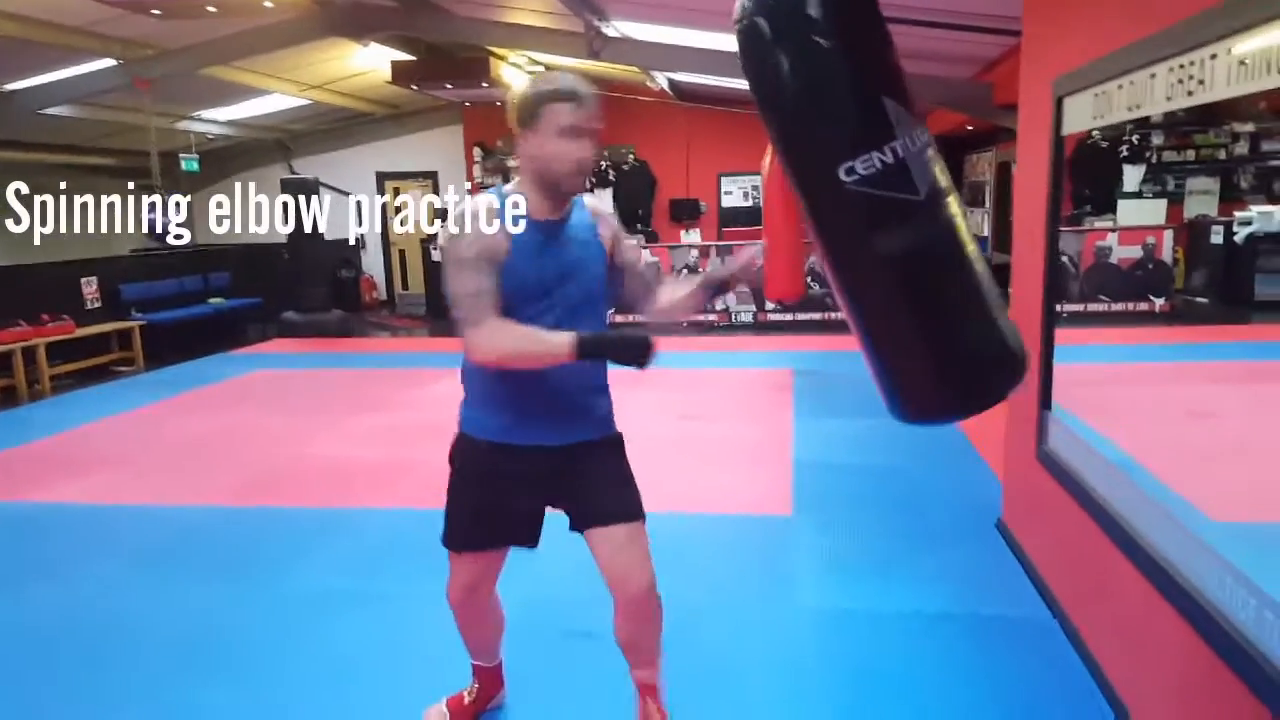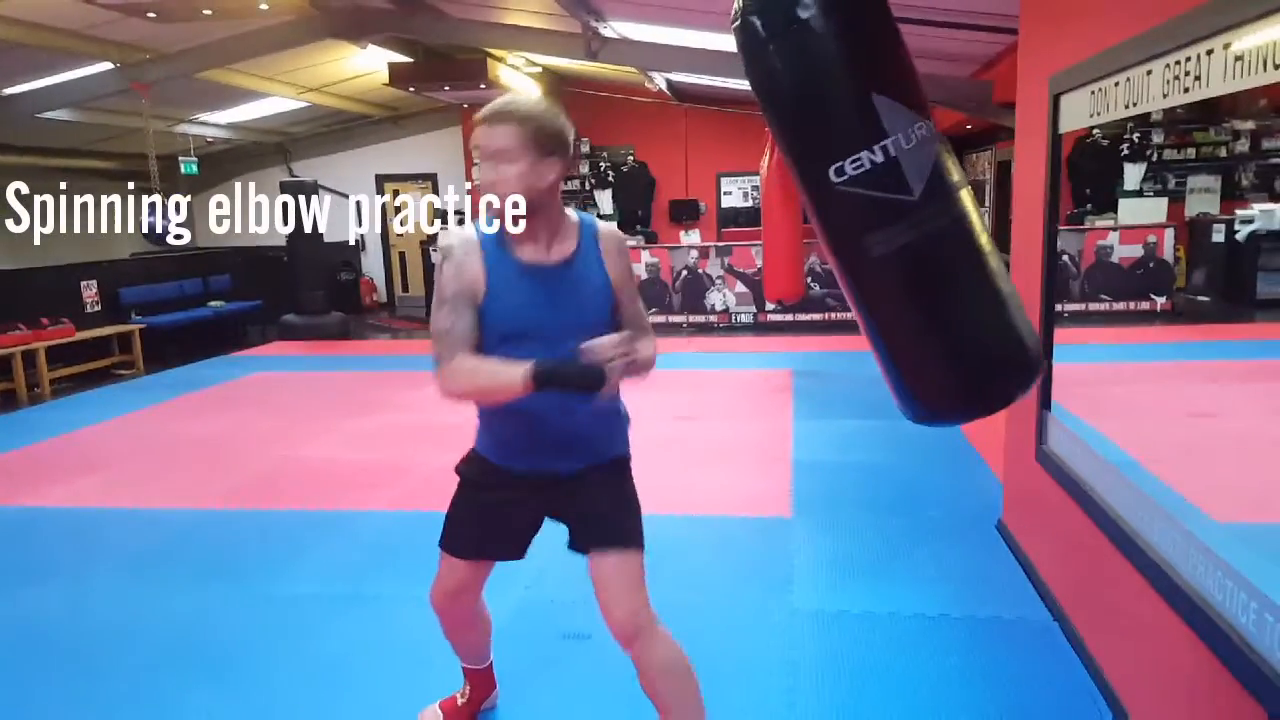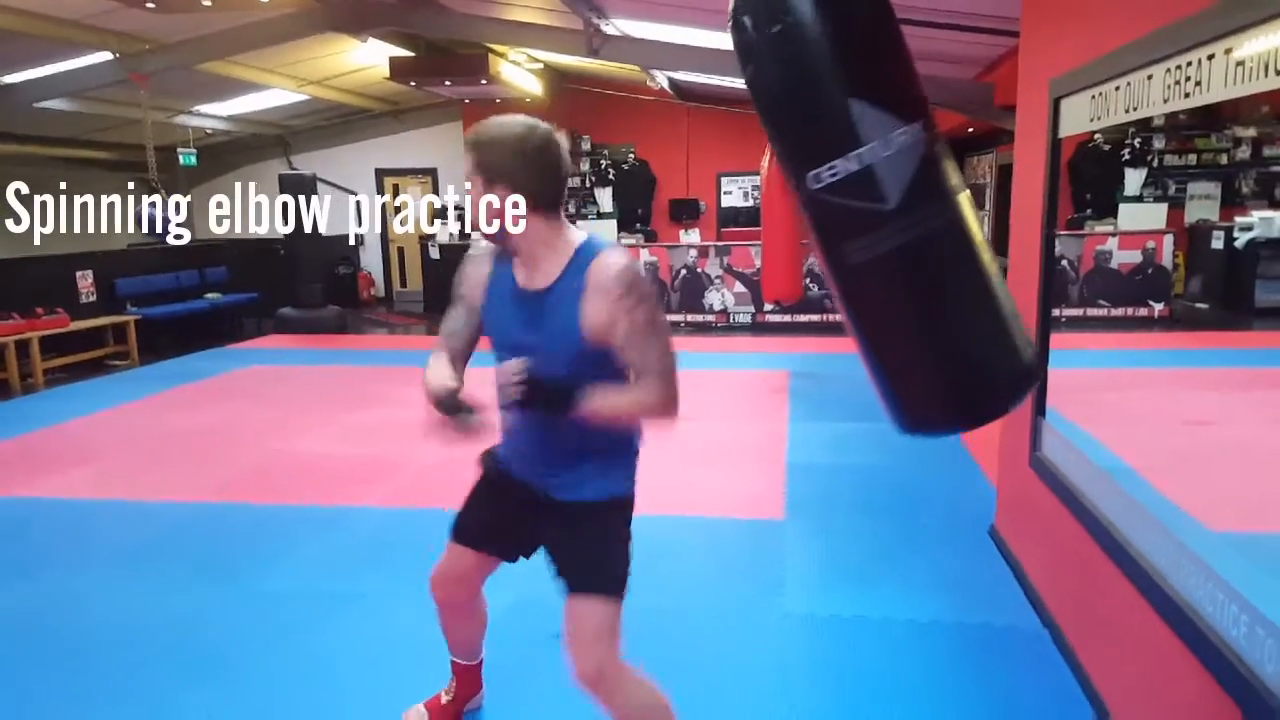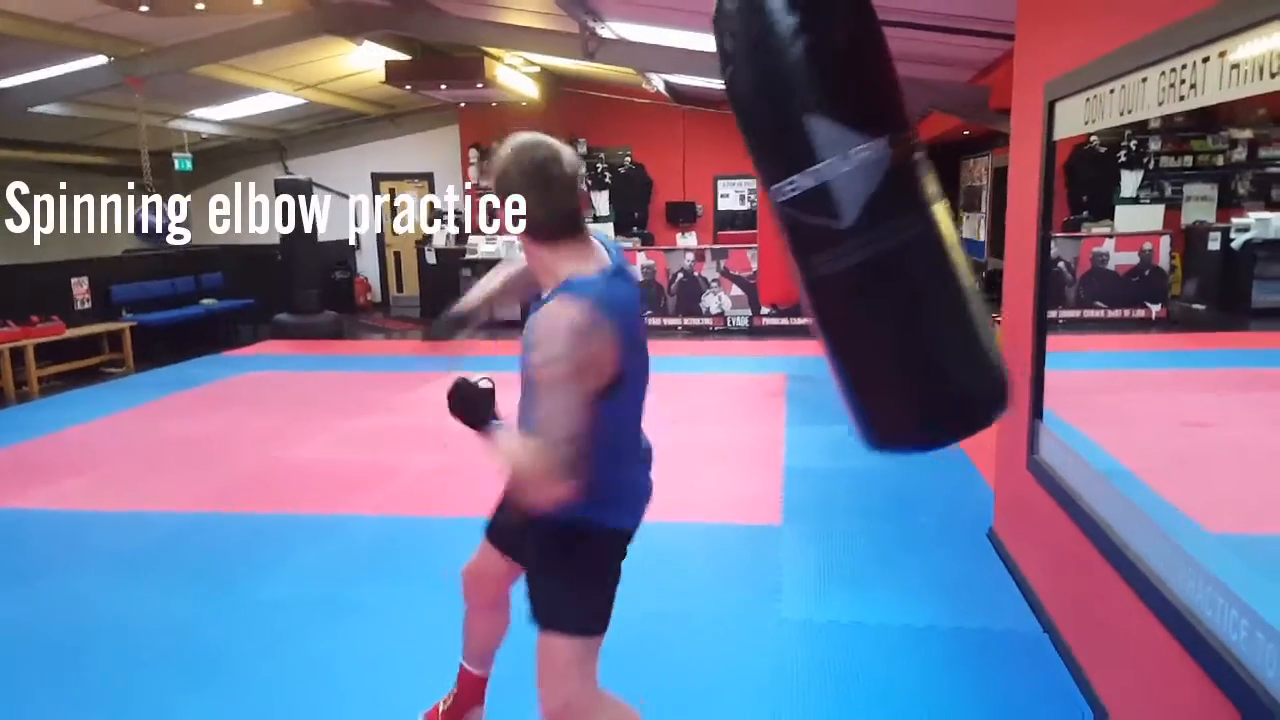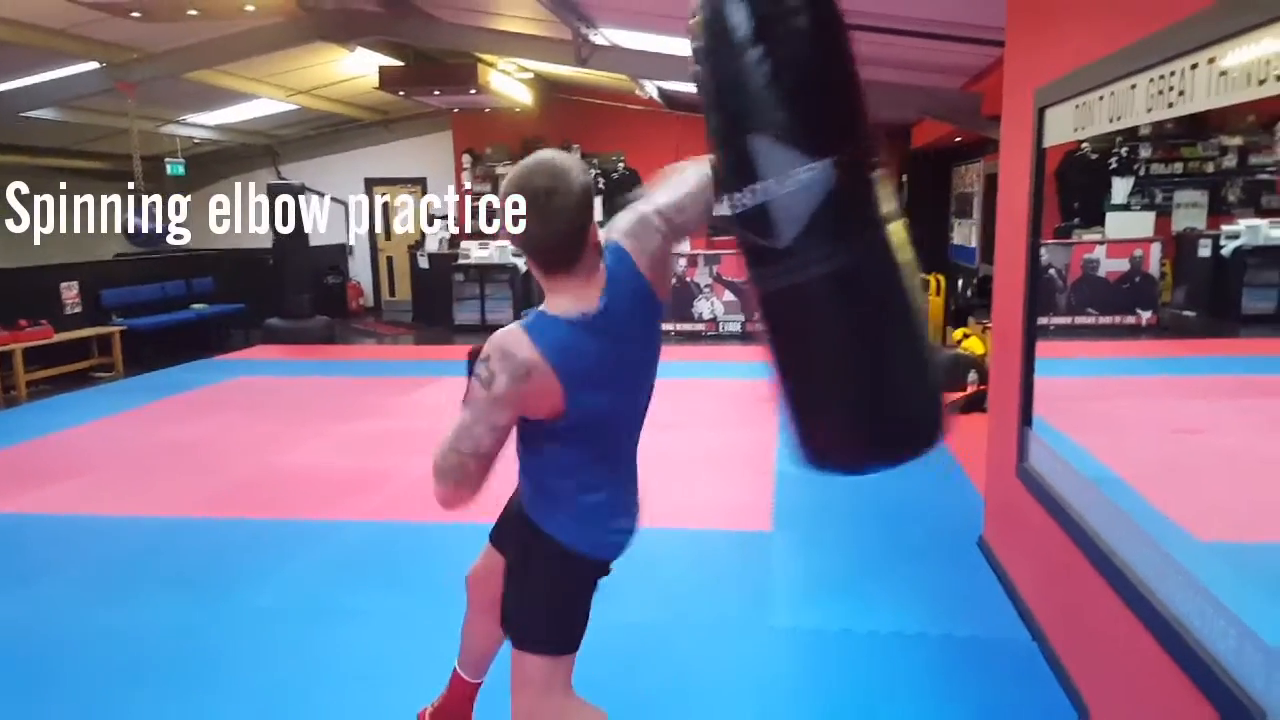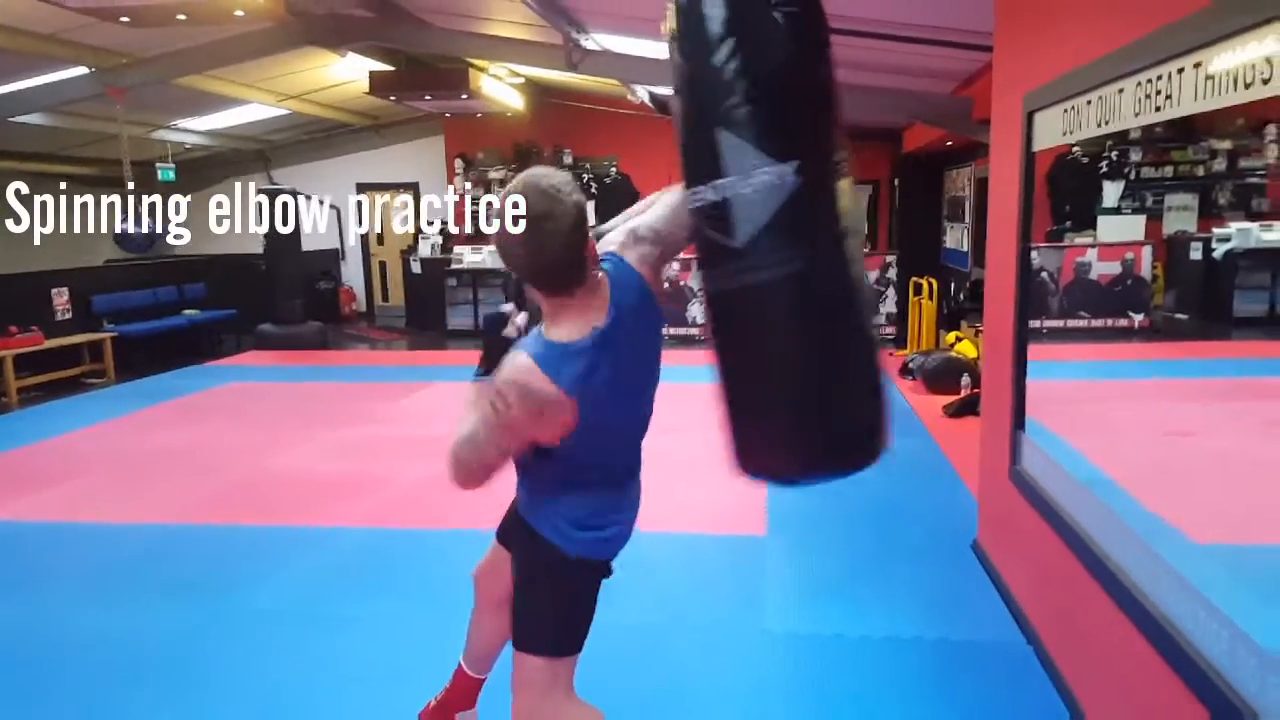
dt=0.2s
person 1, frame 1
left shoulder: (598, 222)
right shoulder: (481, 224)
left elbow: (655, 304)
right elbow: (481, 339)
left wrist: (706, 285)
right wrist: (589, 344)
left hip: (586, 436)
right hip: (496, 440)
left knee: (636, 585)
right knee: (467, 585)
person 1, frame 2
left shoulder: (605, 243)
right shoulder: (468, 253)
left elbow: (638, 340)
right elbow: (453, 375)
left wrist: (629, 356)
right wrist: (546, 373)
left hip: (595, 459)
right hip: (503, 460)
left knee: (632, 620)
right knee: (451, 593)
person 1, frame 3
left shoulder: (610, 277)
right shoulder: (484, 266)
left elbow: (660, 398)
right elbow: (444, 355)
left wrist: (558, 397)
right wrist: (447, 392)
left hip: (593, 490)
right hip: (519, 469)
left knee: (596, 664)
right knee: (451, 581)
person 1, frame 4
left shoulder: (564, 326)
right shoulder: (597, 250)
left elbow: (547, 486)
right elbow: (534, 266)
left wrist: (488, 422)
right wrist: (471, 304)
left hip: (588, 512)
right hip: (566, 484)
right knee: (482, 579)
person 1, frame 5
left shoulder: (516, 355)
right shoulder: (635, 251)
left elbow: (452, 487)
right elbow: (707, 174)
left wrist: (480, 394)
left hip: (569, 525)
right hip: (592, 499)
right knee: (485, 584)
person 1, frame 6
left shoulder: (527, 382)
right shoulder: (631, 261)
left elbow: (467, 472)
right elbow: (689, 195)
left wrist: (489, 392)
left hip: (570, 528)
right hip: (589, 502)
right knee: (494, 584)
